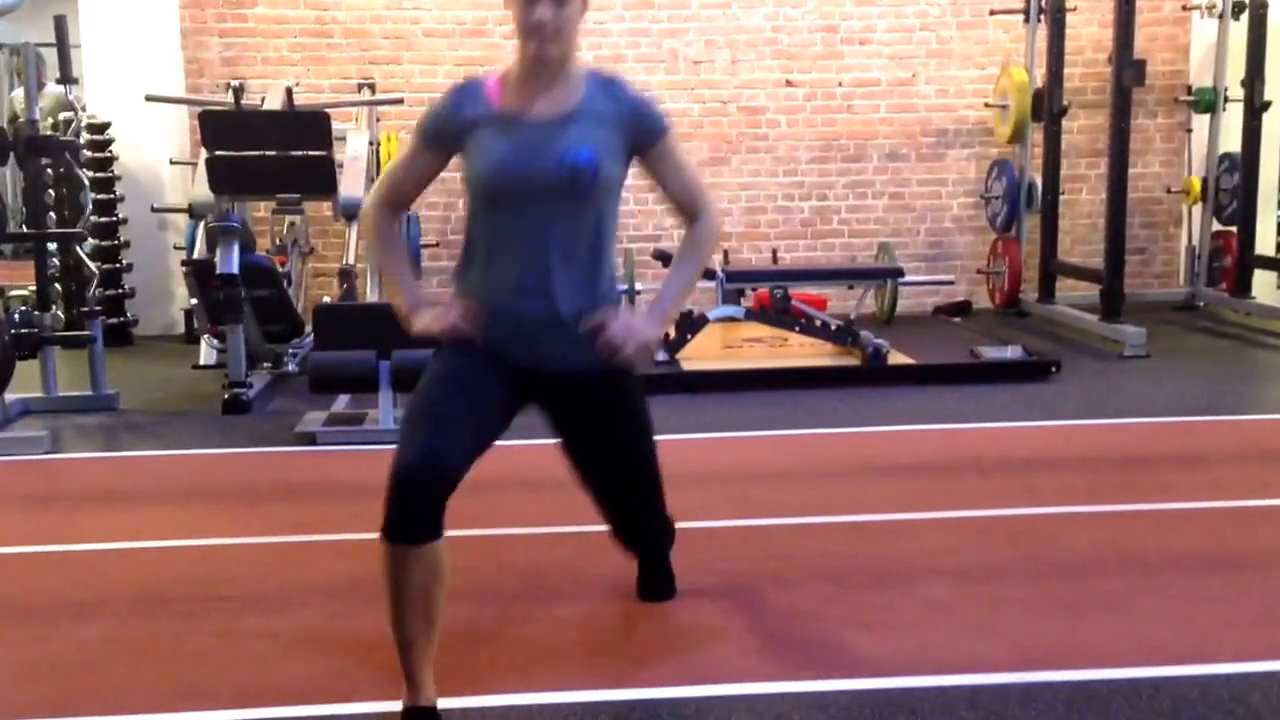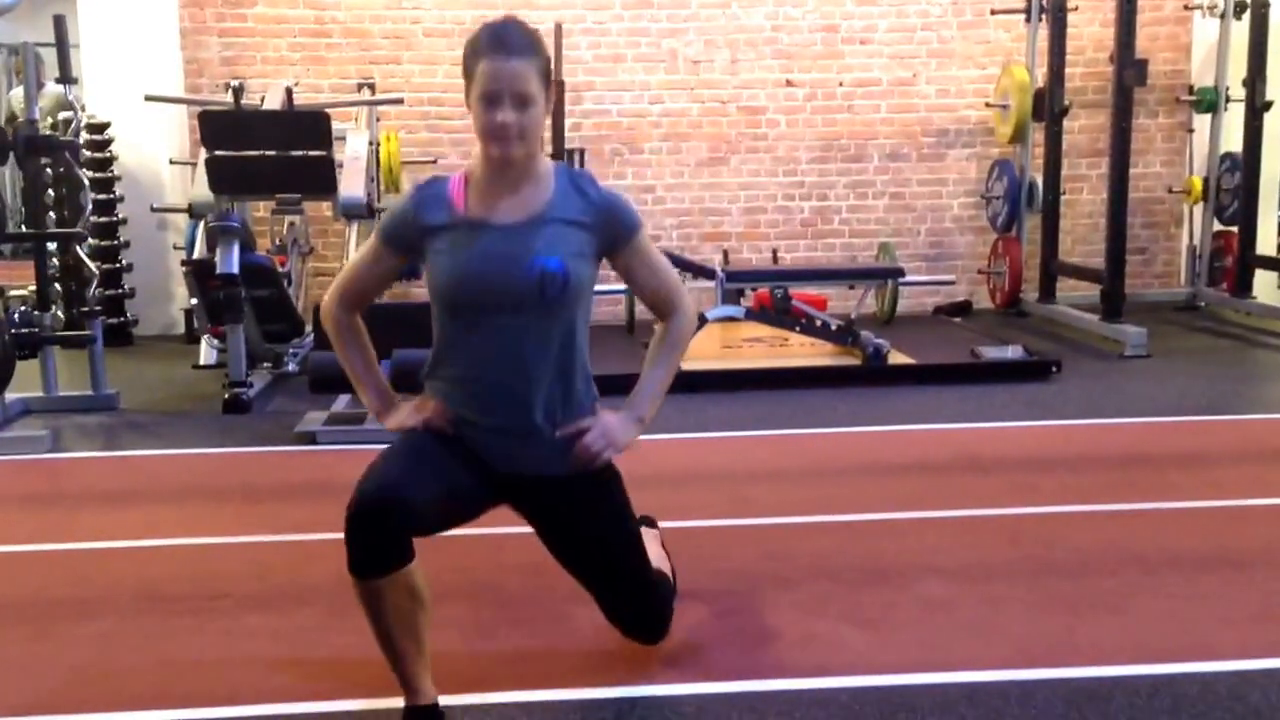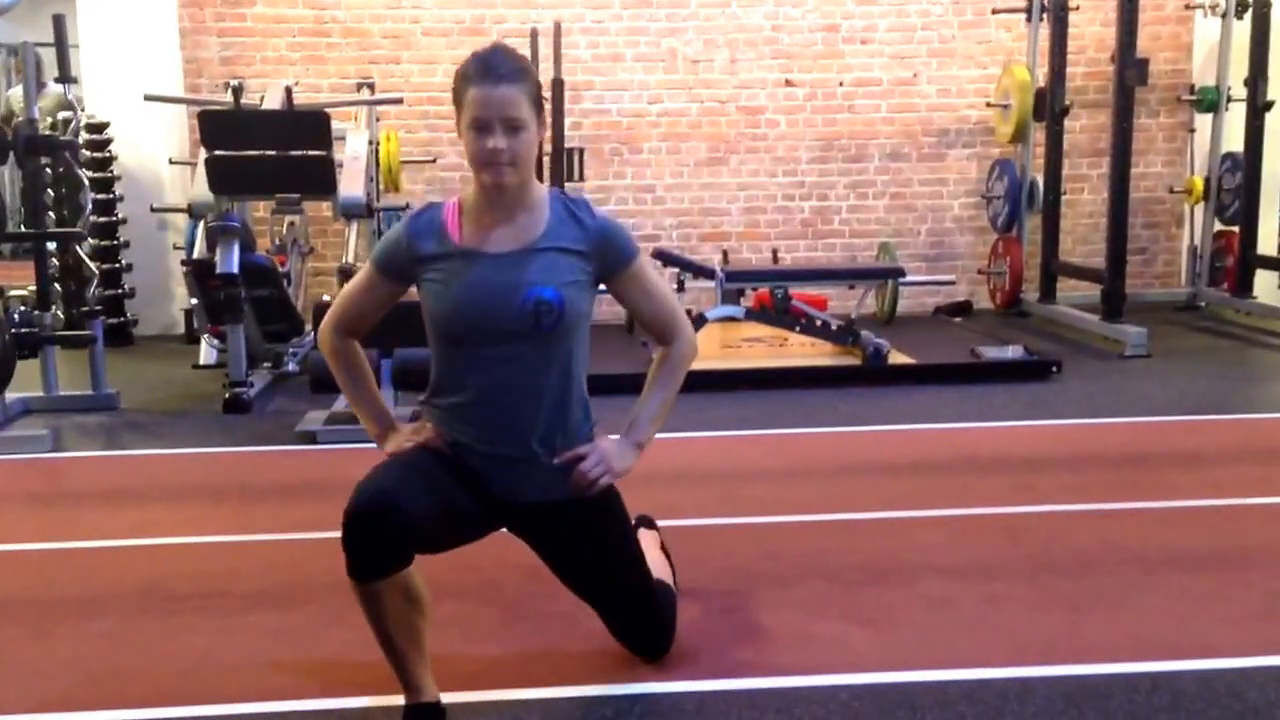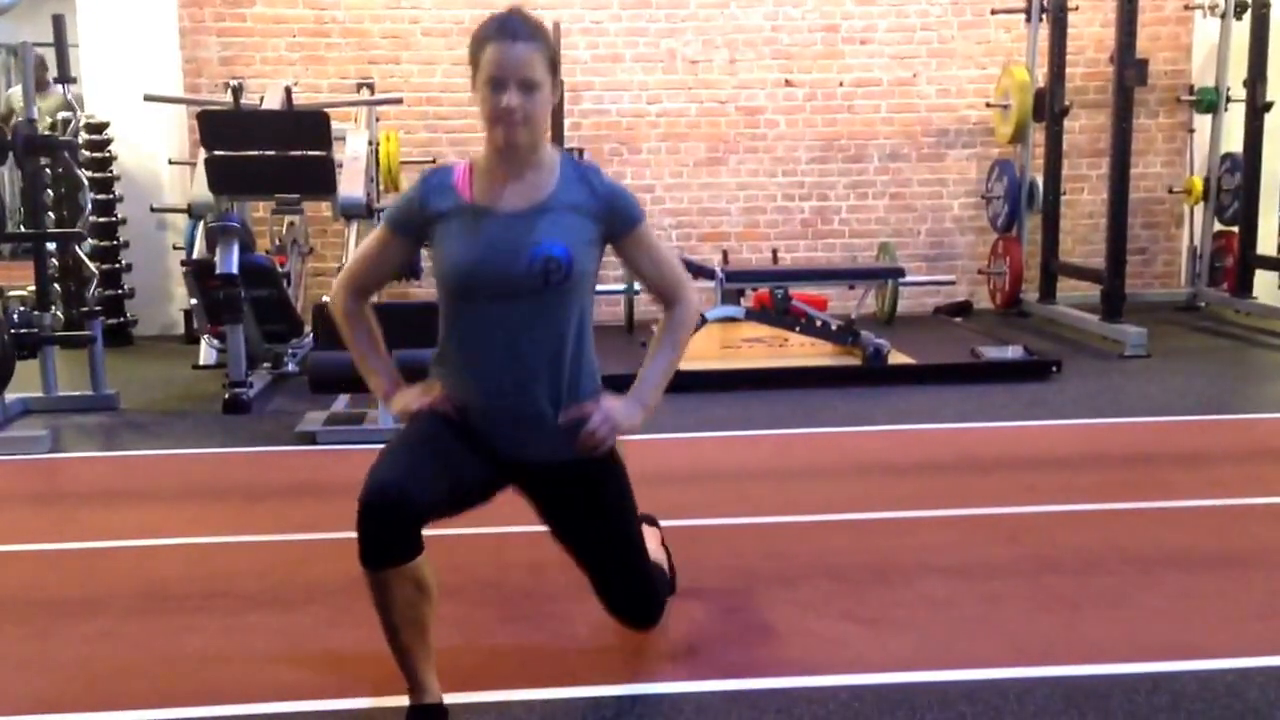
dt=0.3s
person 1, frame 1
left shoulder: (619, 104)
right shoulder: (466, 104)
left elbow: (701, 216)
right elbow: (382, 208)
left wrist: (658, 315)
right wrist: (414, 308)
left hip: (585, 360)
right hip: (483, 346)
left knee: (643, 527)
right knee: (415, 485)
left ankle: (652, 550)
person 1, frame 2
left shoulder: (592, 205)
right shoulder: (428, 208)
left elbow: (677, 313)
right elbow: (340, 307)
left wrist: (633, 416)
right wrist: (385, 405)
left hip: (560, 451)
right hip: (457, 438)
left knee: (646, 620)
right knee: (374, 514)
left ankle: (645, 541)
person 1, frame 3
left shoulder: (588, 232)
right shoulder: (421, 236)
left elbow: (678, 338)
right elbow: (337, 333)
left wrist: (633, 443)
right wrist: (386, 430)
left hip: (561, 476)
right hip: (457, 462)
left knee: (651, 638)
right knee: (370, 519)
left ankle: (644, 539)
person 1, frame 4
left shoulder: (595, 194)
right shoulder: (434, 197)
left elbow: (681, 301)
right elbow: (349, 295)
left wrist: (637, 402)
right wrist: (393, 390)
left hip: (566, 439)
right hip: (464, 425)
left knee: (641, 608)
right knee: (384, 507)
left ankle: (647, 537)
